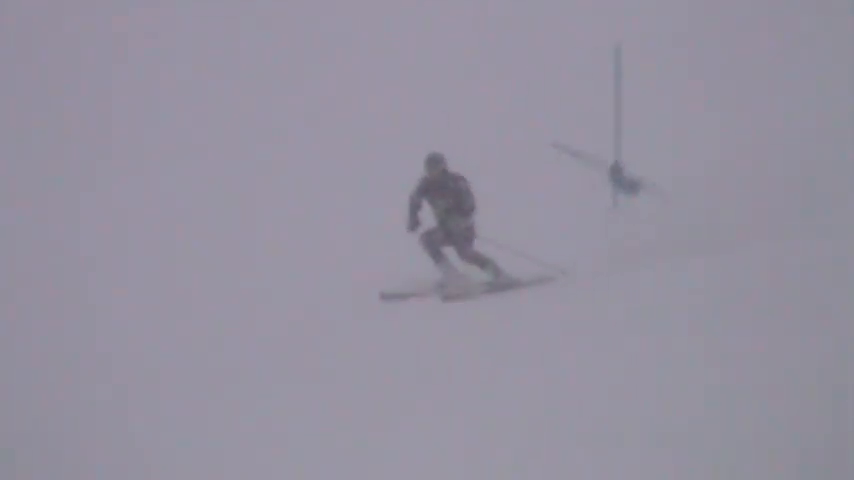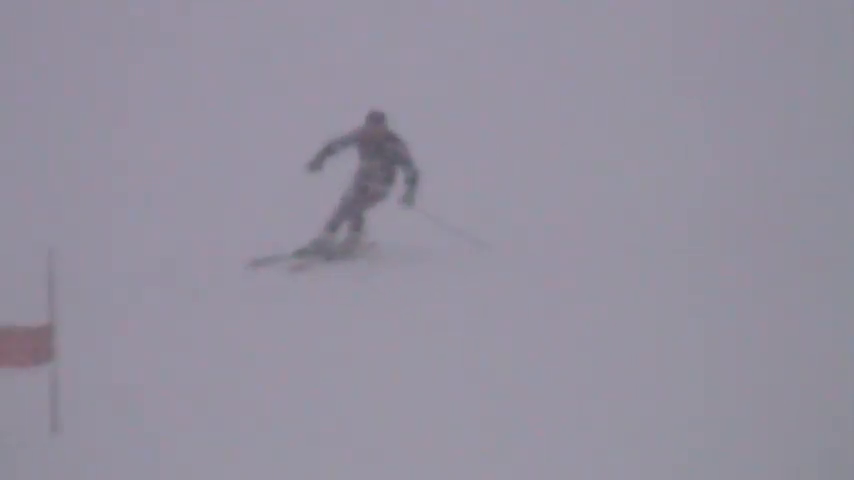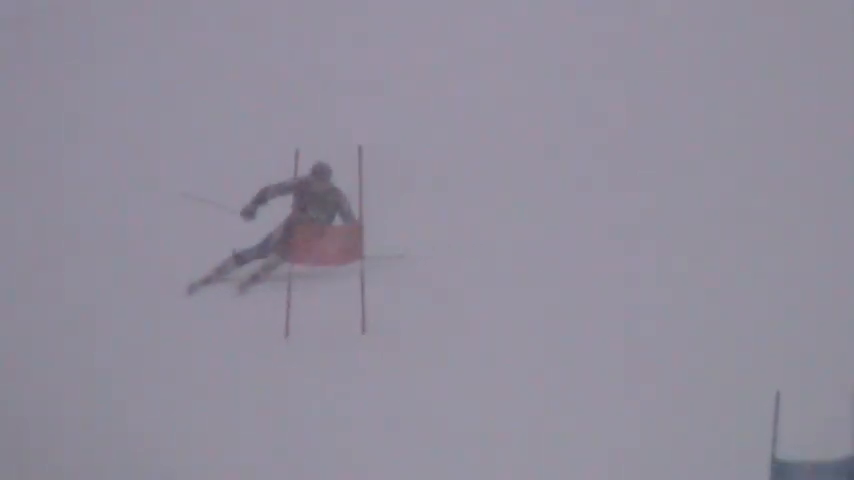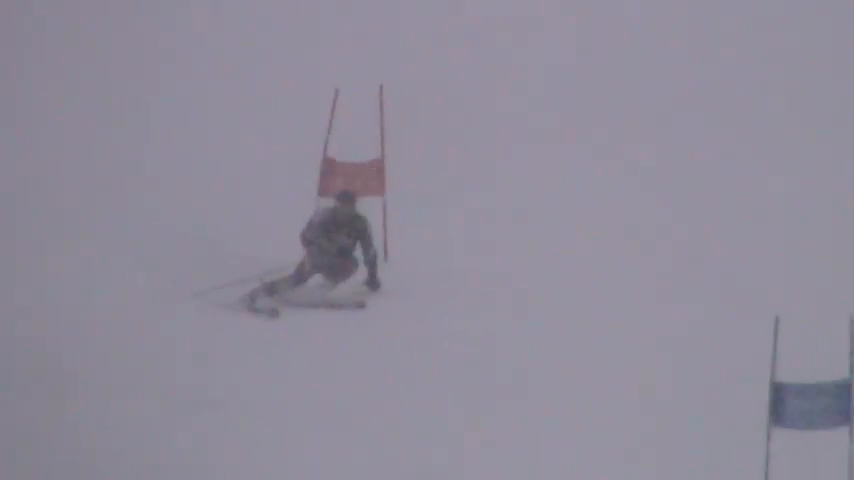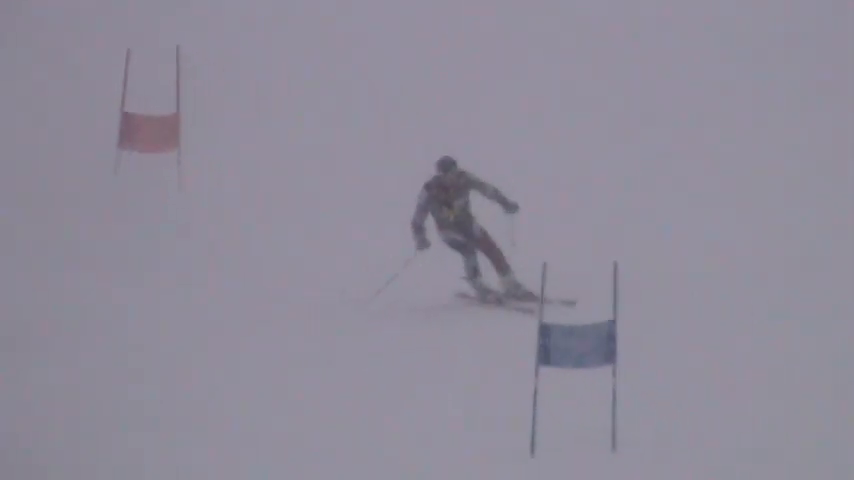
dt=0.5s
person 1, frame 1
left shoulder: (457, 181)
right shoulder: (425, 183)
left elbow: (470, 205)
right elbow: (414, 200)
right wrist: (414, 218)
left hip: (462, 226)
right hip: (445, 228)
left knee: (464, 253)
right knee: (425, 238)
left ankle: (500, 275)
right ankle: (451, 275)
person 1, frame 2
left shoulder: (395, 143)
right shoulder: (363, 134)
left elbow: (411, 171)
right elbow: (337, 143)
left wrist: (410, 192)
right wrist: (320, 158)
left hip: (380, 186)
right hip: (362, 179)
left knee: (354, 206)
right knee: (343, 210)
left ankle: (353, 239)
right ankle: (324, 241)
person 1, frame 3
left shoulder: (337, 197)
right shoulder: (301, 184)
left elbow: (351, 223)
right elbow: (271, 190)
right wrist: (253, 205)
right hip: (290, 228)
right knee: (257, 251)
left ankle: (259, 274)
right ankle: (212, 276)
person 1, frame 4
left shoulder: (360, 223)
right shoulder: (324, 215)
left elbow: (369, 250)
right elbow: (305, 236)
left wrist: (372, 275)
right wrist: (313, 251)
left hip: (338, 262)
right hip: (315, 257)
left knee: (351, 264)
right knee: (297, 280)
person 1, frame 5
left shoulder: (463, 178)
right shoulder: (429, 190)
left elbow: (486, 188)
right elbow: (418, 218)
left wrist: (505, 202)
right wrist: (420, 238)
left hip: (467, 223)
right hip: (449, 231)
left knee: (494, 251)
right knee: (469, 252)
left ankle: (512, 287)
right ankle: (481, 289)
